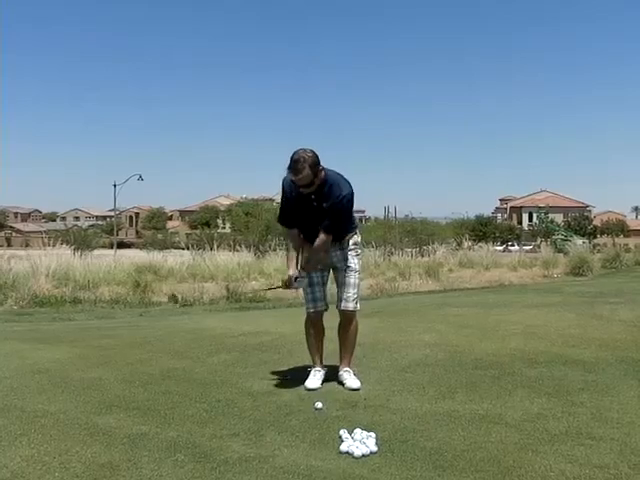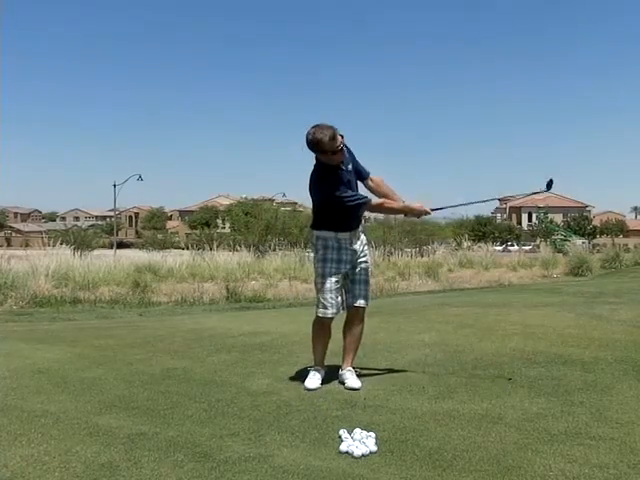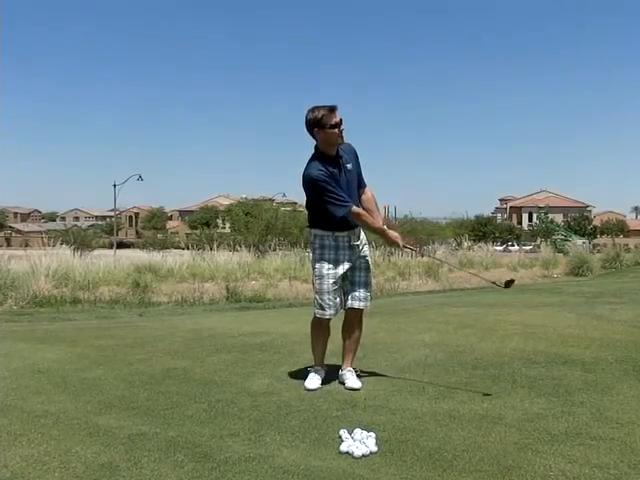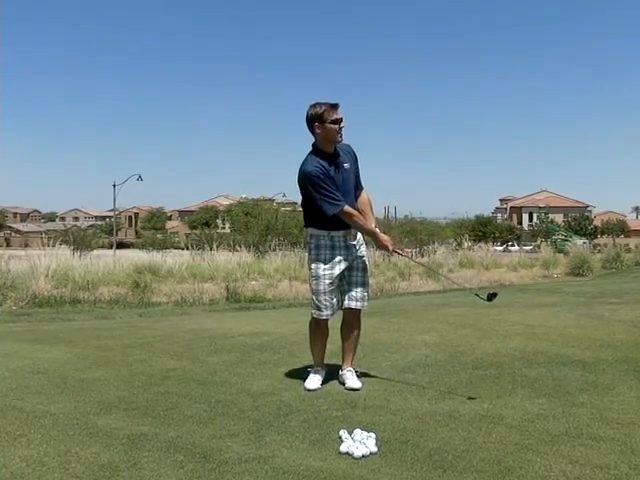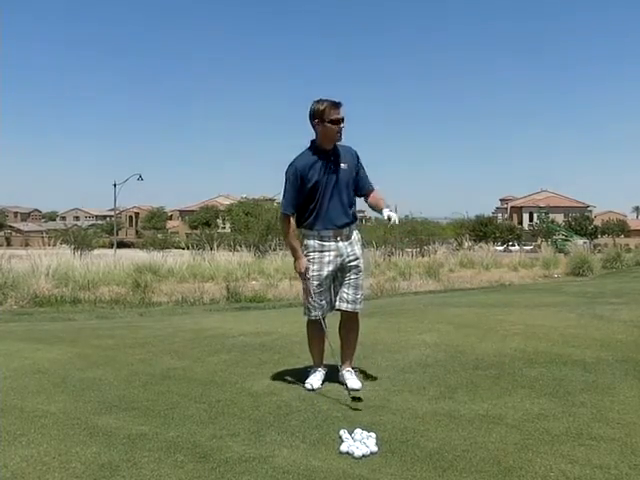
dt=1s
person 1, frame 1
left shoulder: (341, 191)
right shoulder: (289, 184)
left elbow: (326, 239)
right elbow: (292, 229)
left wrist: (302, 270)
right wrist: (292, 267)
left hip: (344, 246)
right hip: (310, 248)
left knee: (348, 310)
right knee: (314, 312)
left ankle: (346, 368)
right ankle: (317, 367)
person 1, frame 2
left shoulder: (344, 152)
right shoulder: (323, 184)
left elbow: (370, 181)
right elbow: (374, 206)
left wrist: (403, 203)
right wrist: (409, 209)
left hip: (356, 238)
right hip: (331, 243)
left knee: (357, 308)
right knee: (326, 312)
left ankle: (347, 368)
right ankle: (317, 367)
person 1, frame 3
left shoulder: (349, 152)
right shoulder: (314, 174)
left elbow: (364, 192)
right elbow: (352, 212)
left wrist: (382, 226)
right wrist: (384, 233)
left hip: (357, 238)
right hip: (328, 243)
left knee: (356, 309)
right knee: (324, 311)
left ankle: (347, 369)
right ankle: (317, 368)
person 1, frame 4
left shoulder: (348, 153)
right shoulder: (311, 169)
right elbow: (344, 212)
left wrist: (374, 228)
right wrist: (376, 236)
left hip: (354, 239)
right hip: (325, 243)
left knee: (354, 309)
right knee: (322, 312)
left ankle: (347, 369)
right ankle: (317, 368)
person 1, frame 5
left shoulder: (350, 155)
right shoulder: (300, 165)
left elbow: (368, 193)
right elbow: (288, 214)
left wrist: (385, 209)
right wrist: (297, 255)
left hip: (350, 241)
right hip: (317, 245)
left knee: (351, 310)
right knee: (316, 313)
left ankle: (347, 368)
right ankle: (318, 368)
